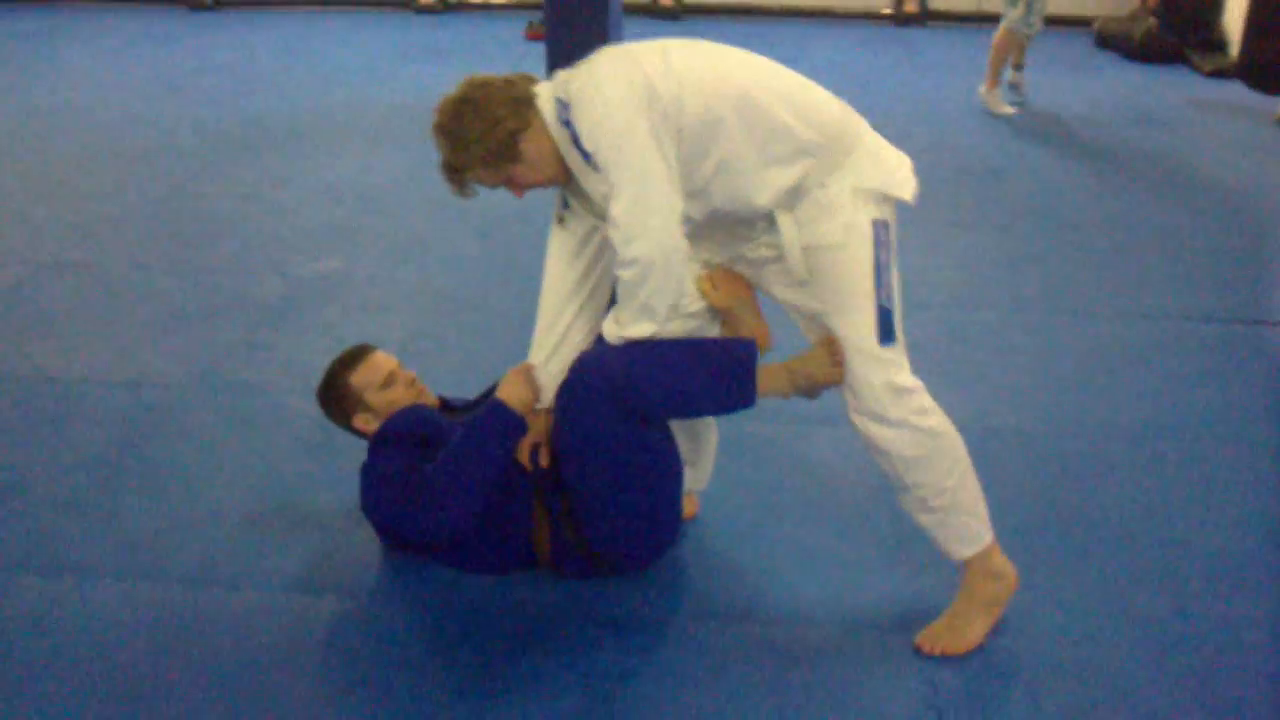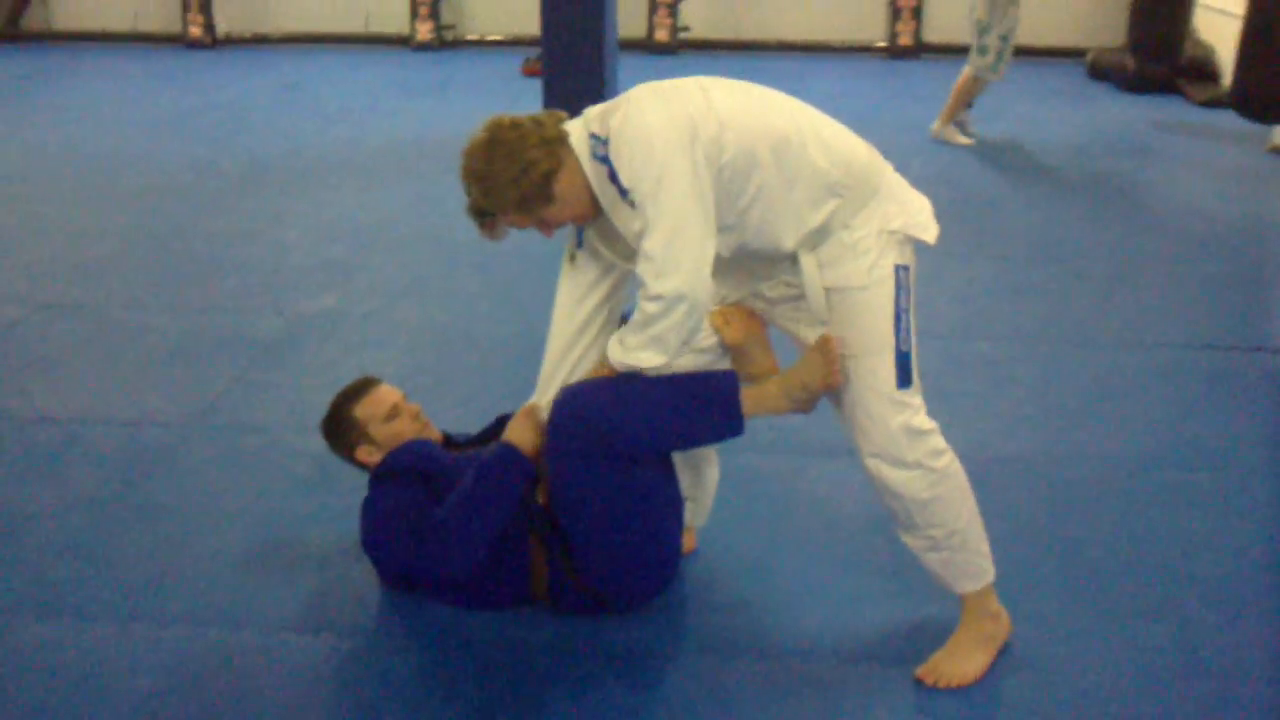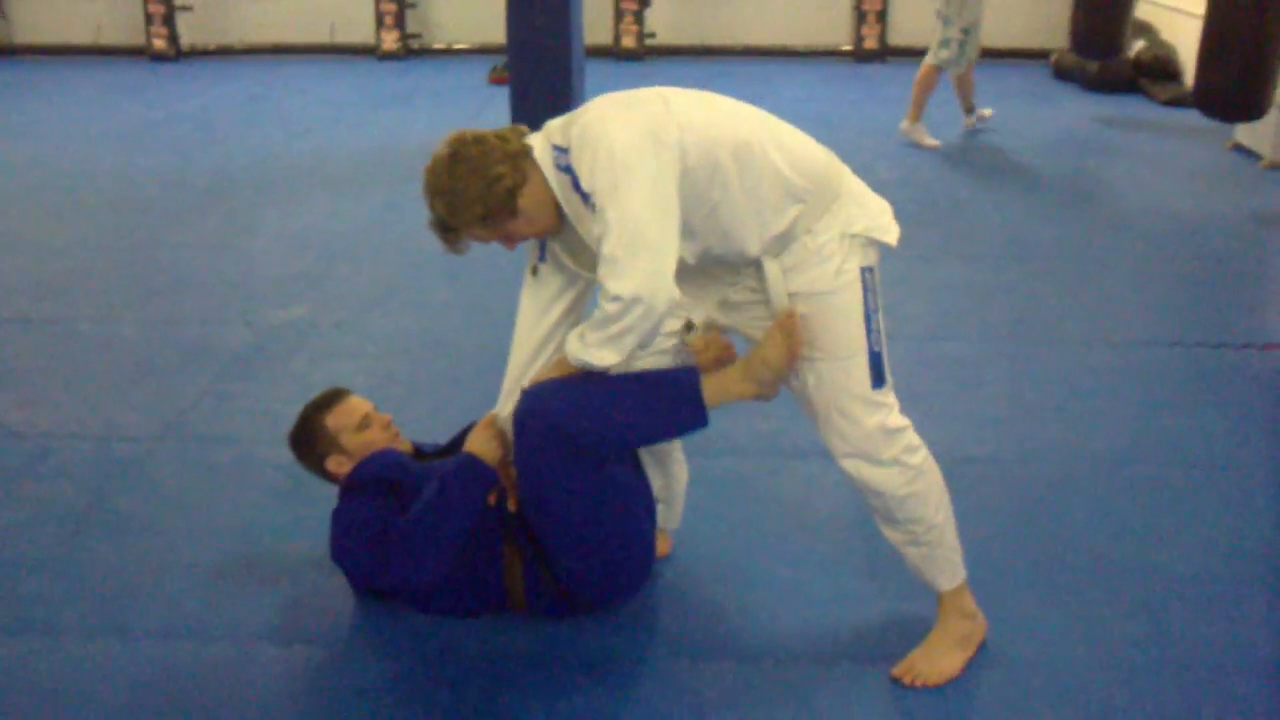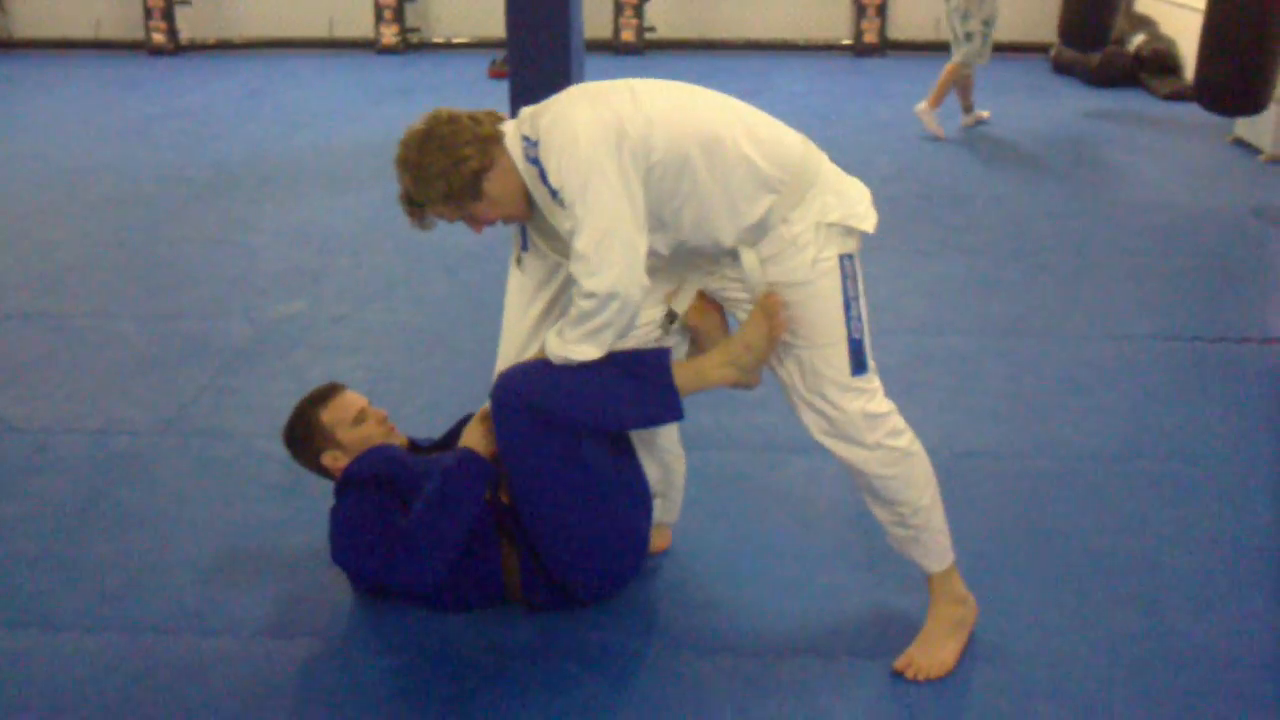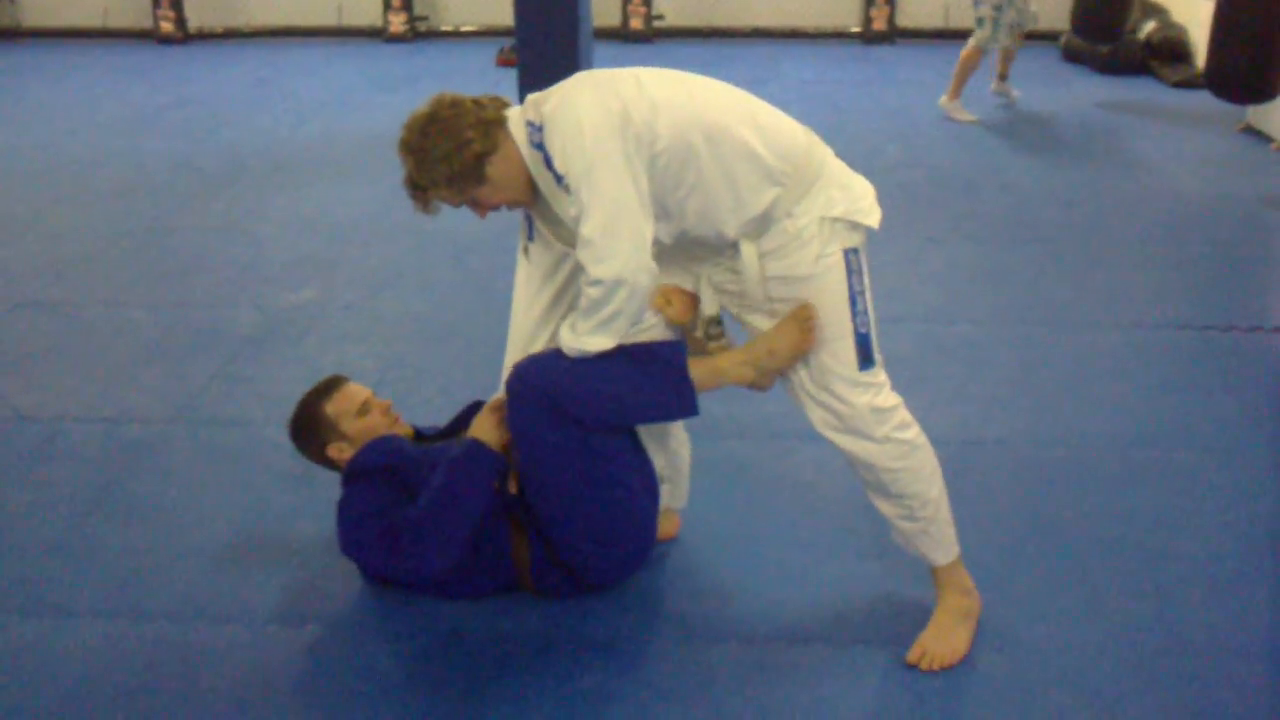
dt=0.3s
person 1, frame 1
left shoulder: (605, 102)
right shoulder: (575, 132)
left elbow: (650, 253)
right elbow: (574, 273)
left wrist: (614, 354)
right wrist: (544, 397)
left hip: (831, 187)
right hip: (745, 201)
left knee: (878, 394)
right knee: (668, 338)
left ankle: (985, 570)
person 1, frame 2
left shoulder: (647, 140)
right shoulder: (594, 167)
left elbow: (678, 293)
right elbow: (584, 303)
left wrist: (610, 373)
left hip: (851, 229)
right hip: (760, 240)
left knee: (891, 434)
right knee: (676, 371)
left ankle: (982, 610)
person 1, frame 3
left shoulder: (608, 148)
right shoulder: (556, 178)
left elbow: (639, 296)
right elbow: (546, 309)
left wrist: (568, 365)
right wrist: (510, 439)
left hip: (812, 234)
left knee: (865, 434)
left ankle: (959, 611)
person 1, frame 4
left shoulder: (575, 142)
right shoulder: (533, 167)
left elbow: (611, 291)
right elbow: (535, 297)
left wrist: (547, 363)
left hip: (791, 223)
left knee: (849, 416)
left ankle: (949, 596)
person 1, frame 5
left shoulder: (578, 127)
right shoulder: (539, 154)
left elbow: (619, 277)
right elbow: (543, 287)
left wrist: (568, 359)
left hip: (797, 216)
left knee: (857, 410)
left ankle: (955, 588)
person 2, frame 1
left shoulder: (447, 417)
right shoulder: (387, 481)
right elbow: (443, 509)
right wrist: (505, 413)
left hip: (634, 480)
right hip: (617, 525)
right knee: (599, 374)
left ankle: (732, 326)
right ankle: (789, 376)
person 2, frame 2
left shoulder: (452, 453)
right shoulder: (388, 515)
right elbow: (453, 552)
right wrist: (514, 456)
left hip: (640, 515)
right hip: (621, 560)
right knee: (579, 412)
right ankle: (780, 392)
person 2, frame 3
left shoulder: (420, 462)
right shoulder: (359, 526)
right elbow: (416, 562)
right wrist: (475, 465)
left hip: (613, 522)
right hip: (588, 566)
right knee: (545, 409)
left ankle: (710, 360)
right ankle: (742, 381)
person 2, frame 4
left shoulder: (418, 456)
right shoulder: (356, 522)
right elbow: (419, 562)
right wrist: (472, 461)
left hip: (608, 509)
right hip: (589, 551)
right knee: (520, 391)
left ankle: (705, 352)
right ankle: (720, 367)
person 2, frame 5
left shoulder: (422, 445)
right shoulder: (365, 512)
right elbow: (426, 553)
left wrist: (520, 441)
right wrist: (478, 450)
left hip: (620, 499)
right hip: (594, 541)
right knee: (536, 382)
right ankle: (739, 365)
